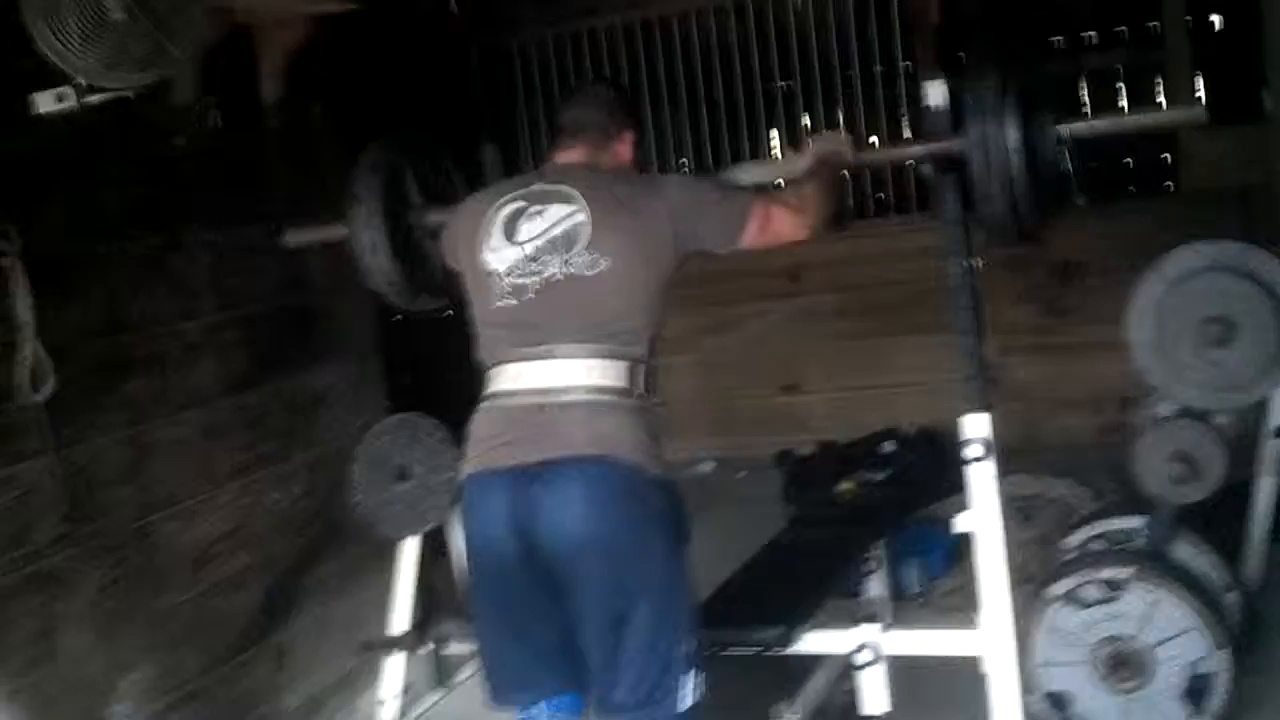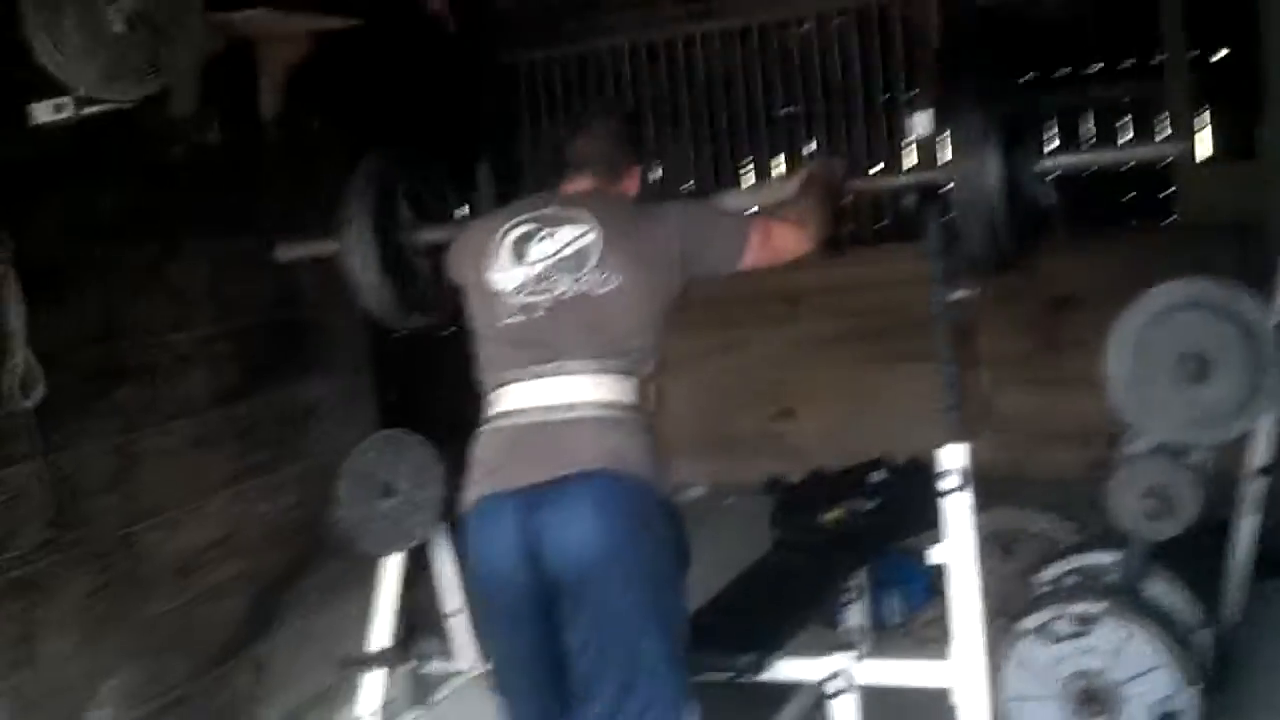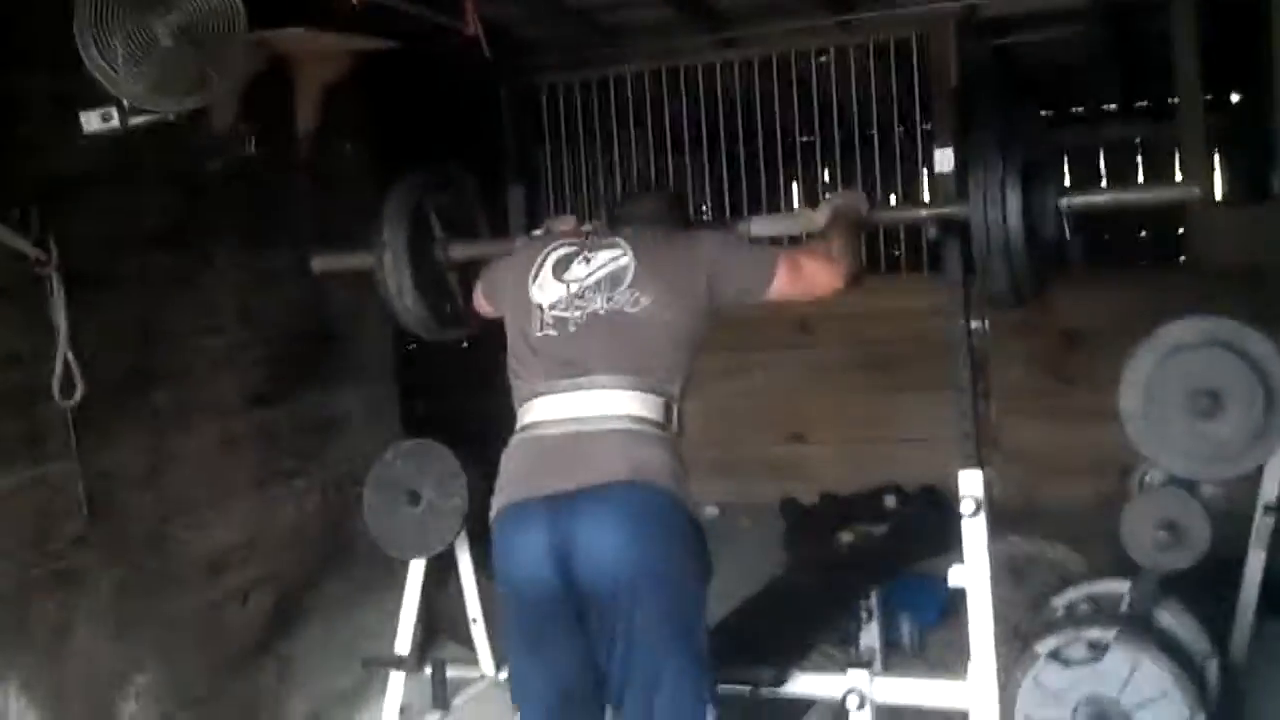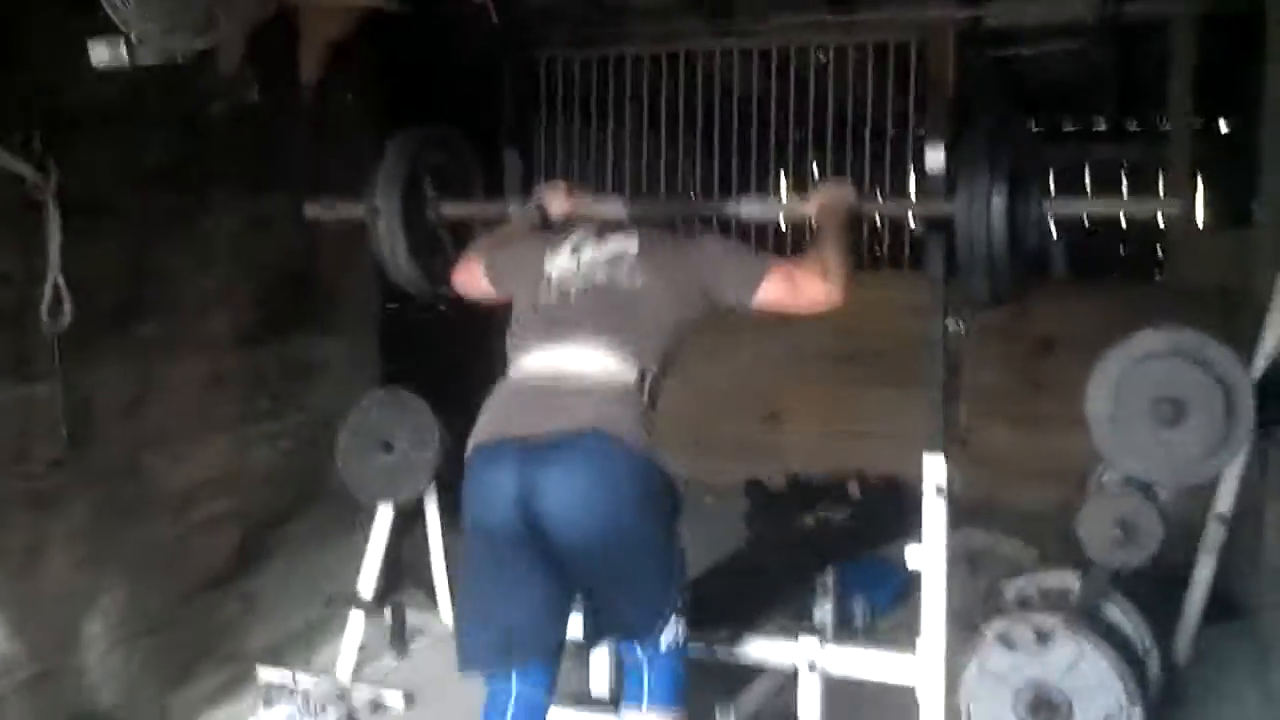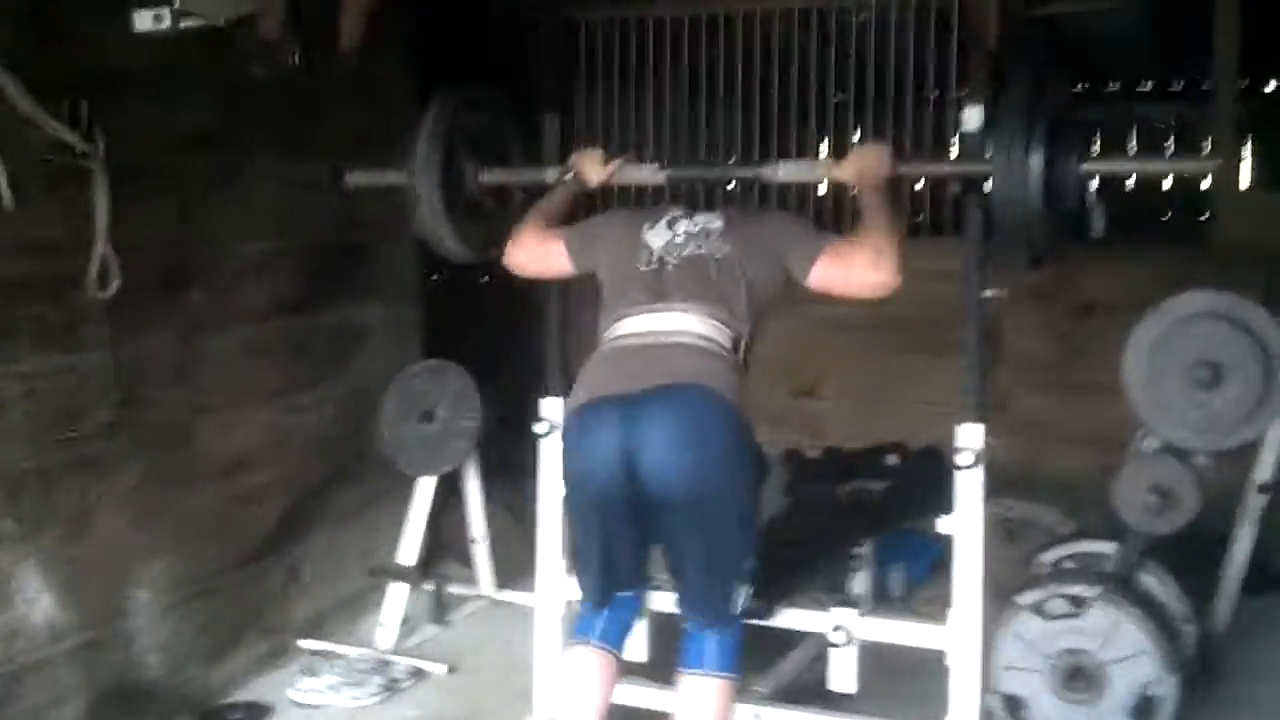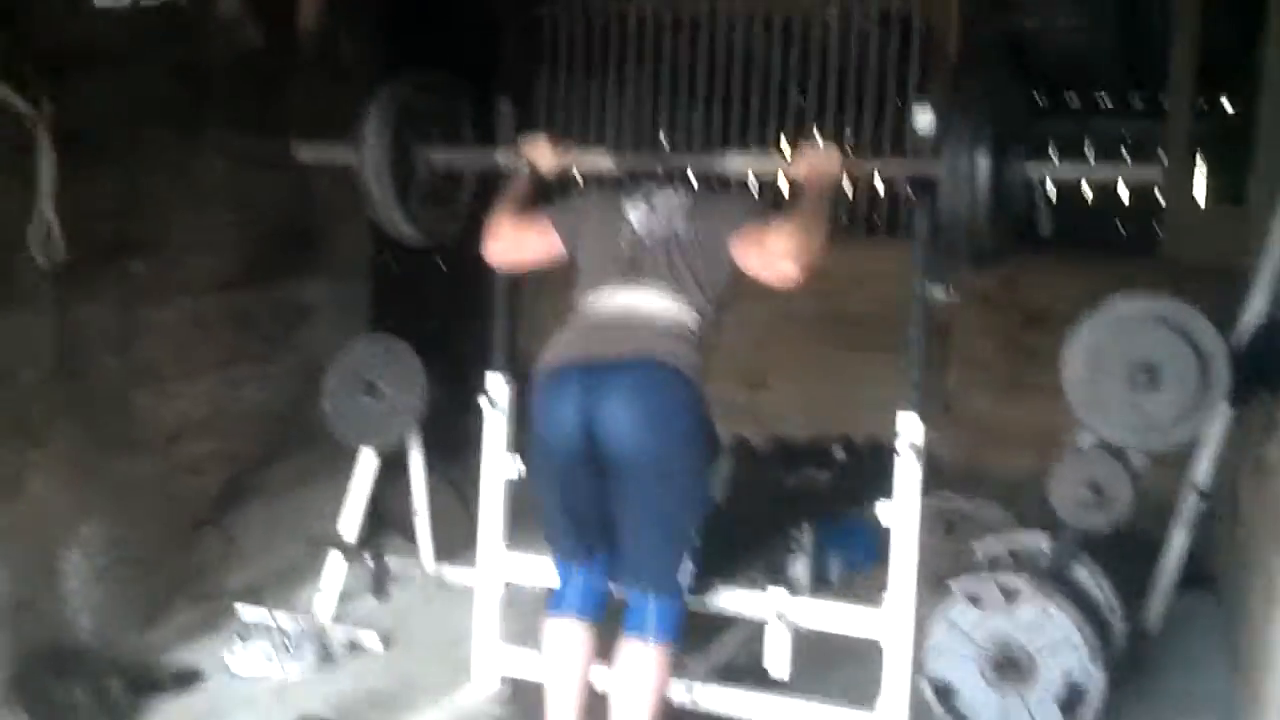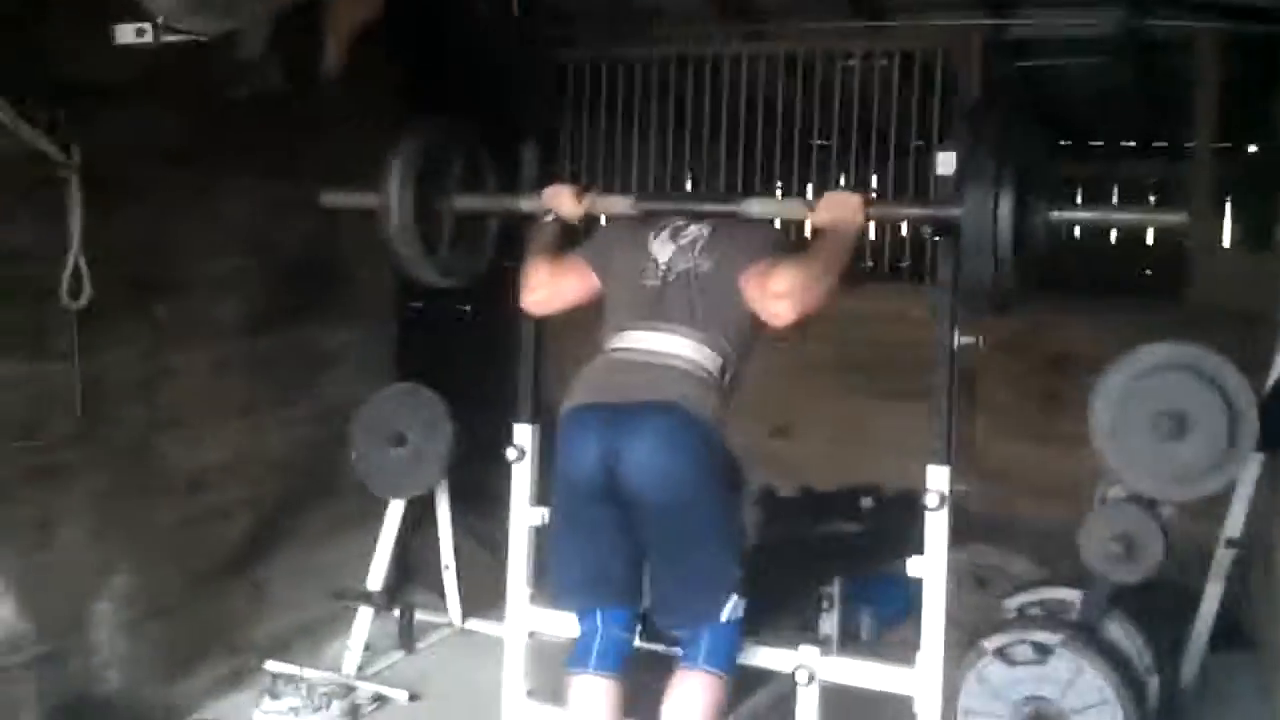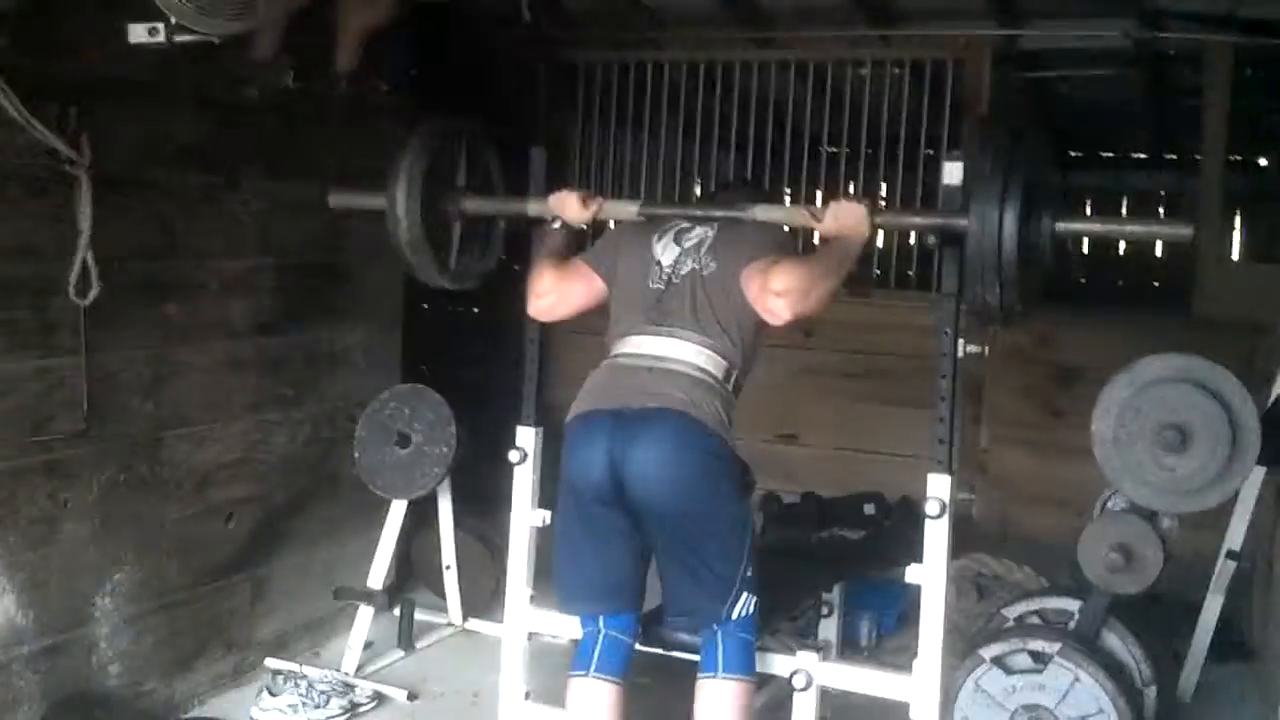
dt=0.3s
person 1, frame 1
left shoulder: (474, 216)
right shoulder: (654, 200)
right elbow: (793, 221)
right wrist: (825, 163)
left hip: (491, 481)
right hip: (601, 473)
person 1, frame 2
left shoulder: (482, 238)
right shoulder: (658, 226)
right elbow: (794, 238)
right wrist: (818, 183)
left hip: (494, 506)
right hip: (605, 494)
person 1, frame 3
left shoulder: (526, 262)
right shoulder: (691, 253)
left elbow: (483, 300)
right elbow: (825, 272)
right wrist: (844, 216)
left hip: (521, 513)
right hip: (631, 506)
person 1, frame 4
left shoulder: (544, 248)
right shoulder: (692, 255)
left elbow: (465, 277)
right elbow: (820, 289)
right wrist: (829, 217)
left hip: (494, 458)
right hip: (600, 460)
right knee: (652, 644)
person 1, frame 5
left shoulder: (624, 226)
right shoulder: (767, 232)
left elbow: (520, 253)
right elbow: (877, 273)
left wrist: (577, 182)
right wrist: (870, 184)
left hip: (594, 418)
right hip: (694, 419)
left knee: (607, 603)
right knee: (714, 618)
person 1, frame 6
left shoulder: (600, 203)
right shoulder: (725, 209)
left elbow: (499, 247)
right elbow: (784, 261)
left wrist: (529, 171)
right wrist: (816, 185)
left hip: (561, 383)
right hip: (652, 389)
left knee: (579, 566)
right knee: (657, 588)
person 1, frame 7
left shoulder: (629, 235)
right shoulder: (753, 240)
left elbow: (537, 295)
right elbow: (783, 301)
left wrist: (555, 218)
right wrist: (839, 232)
left hip: (583, 424)
right hip: (672, 432)
left knee: (602, 624)
right knee: (711, 625)
person 1, frame 8
left shoulder: (633, 237)
right shoulder: (759, 239)
left elbow: (543, 300)
right elbow: (781, 299)
left wrist: (561, 226)
right wrist: (845, 241)
left hip: (589, 431)
right hip: (679, 436)
left knee: (604, 627)
right knee: (726, 626)
